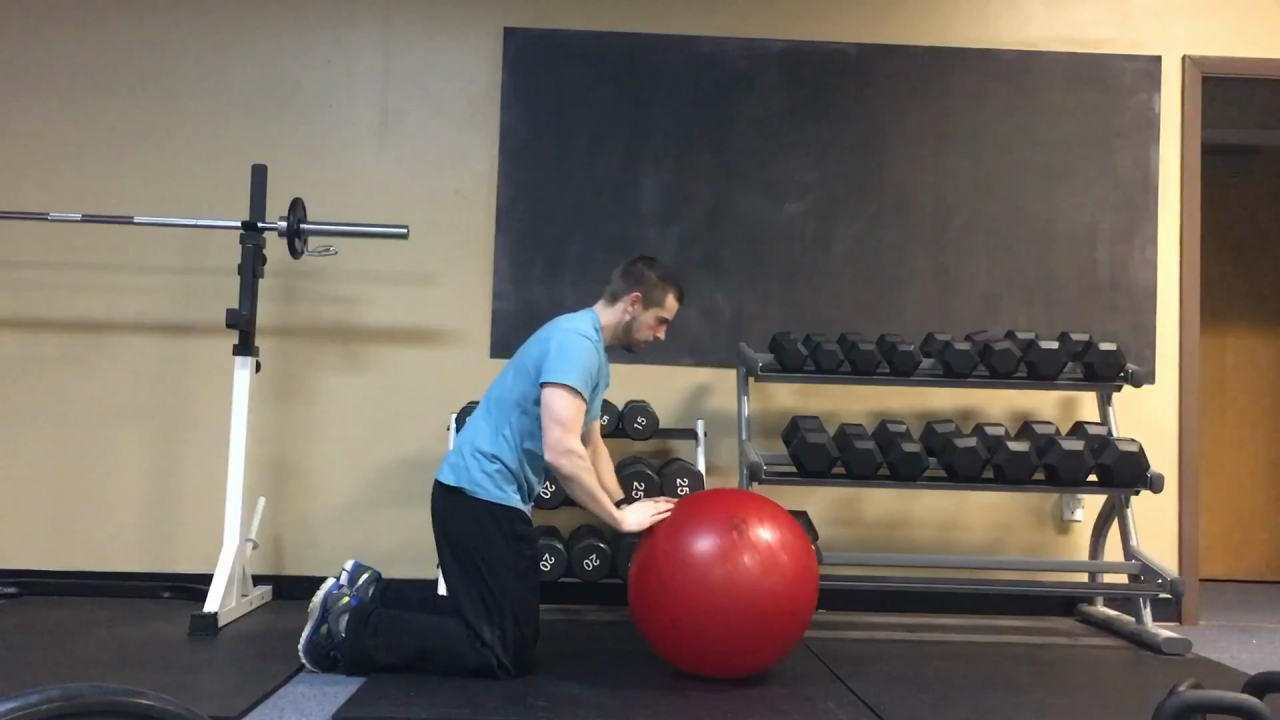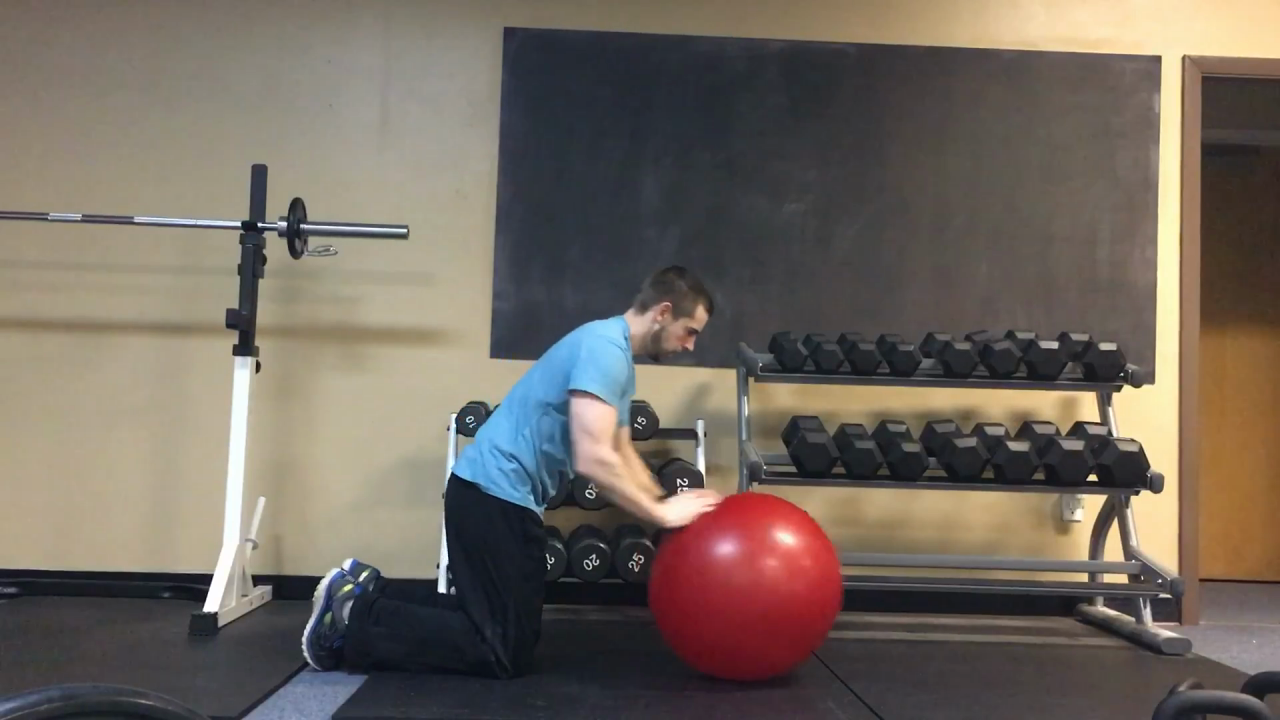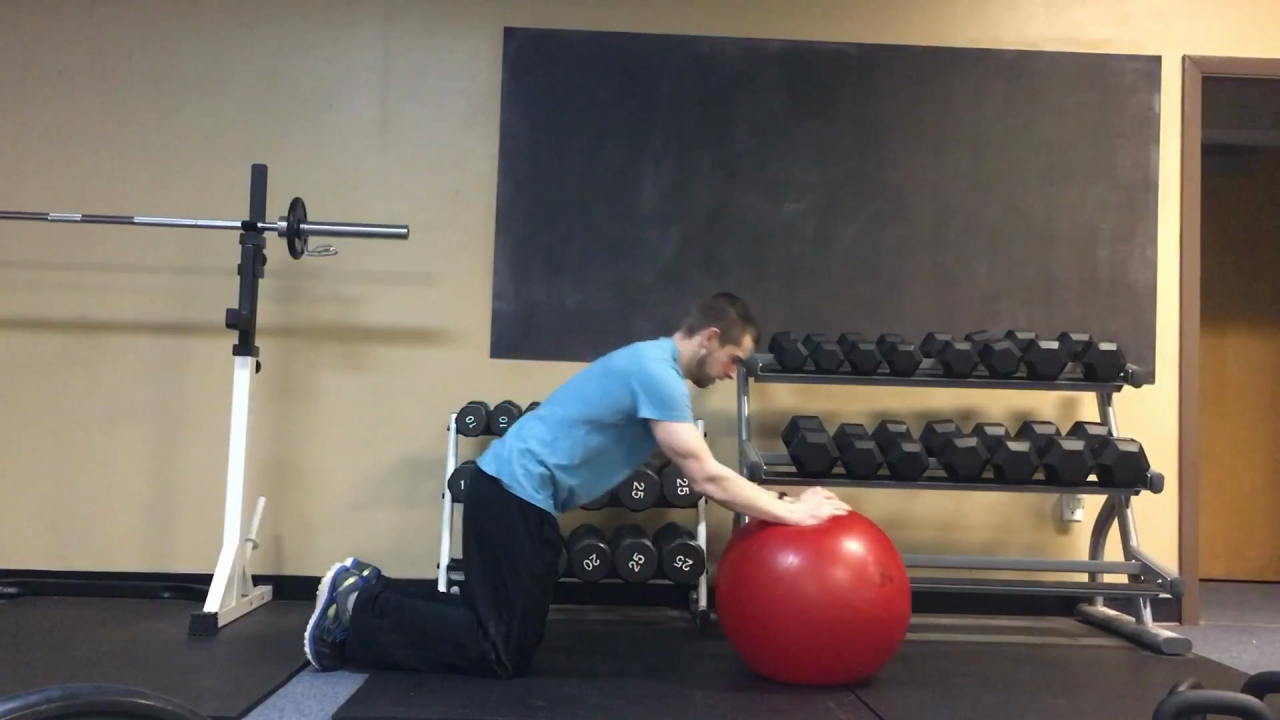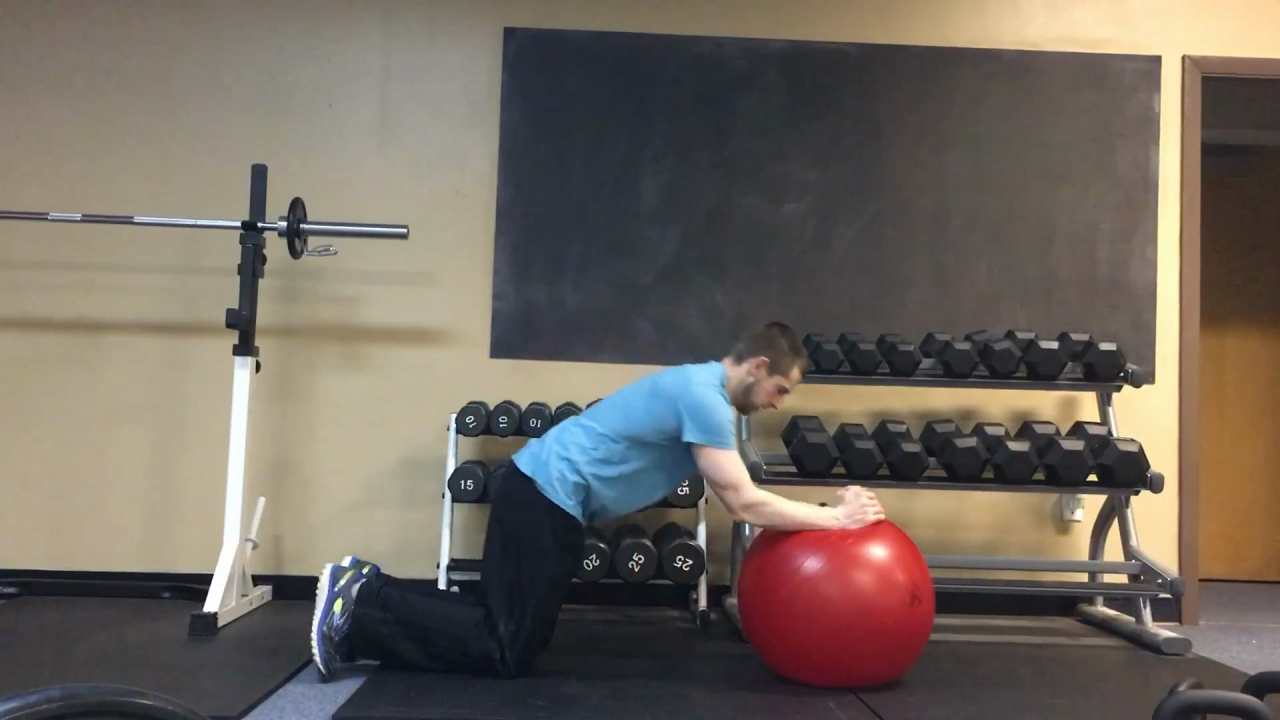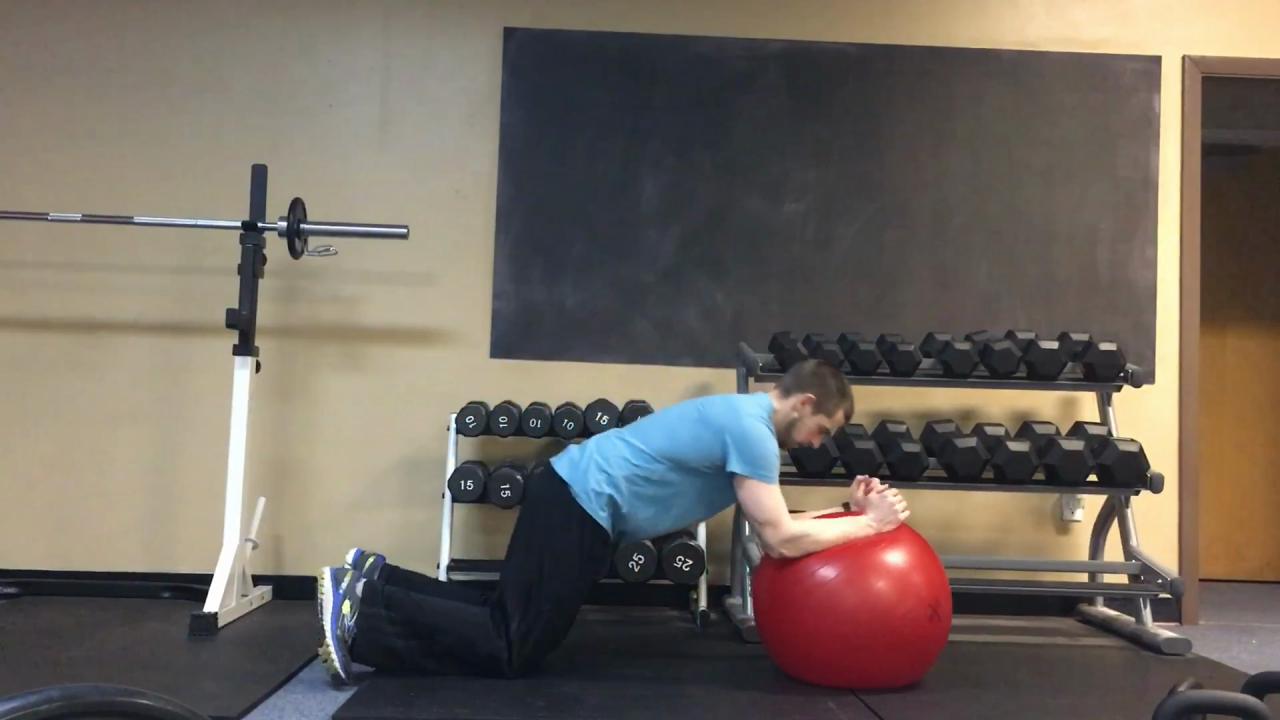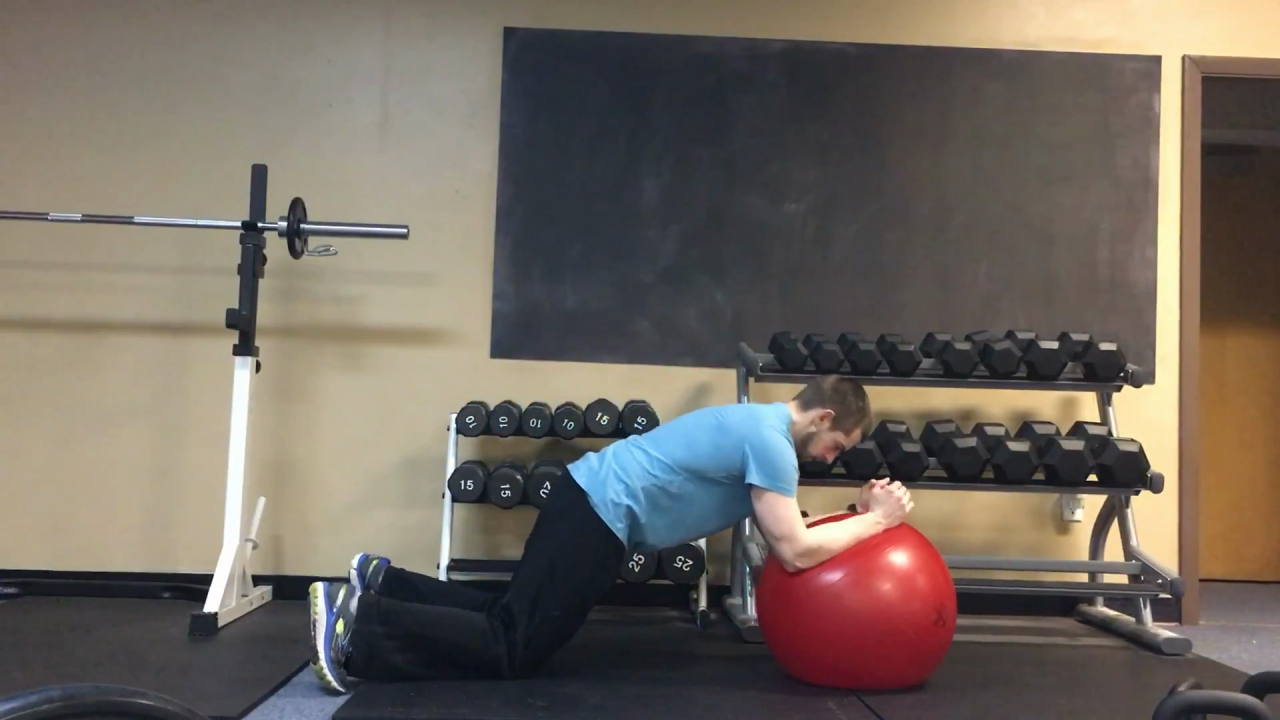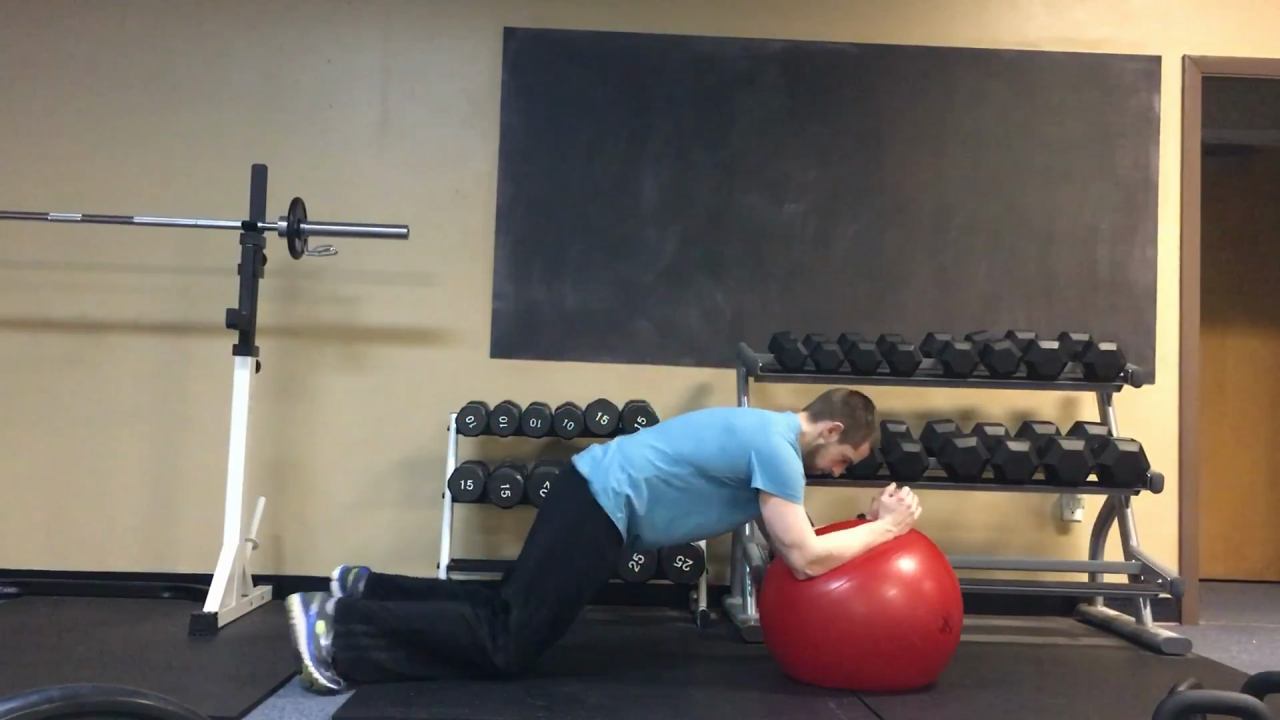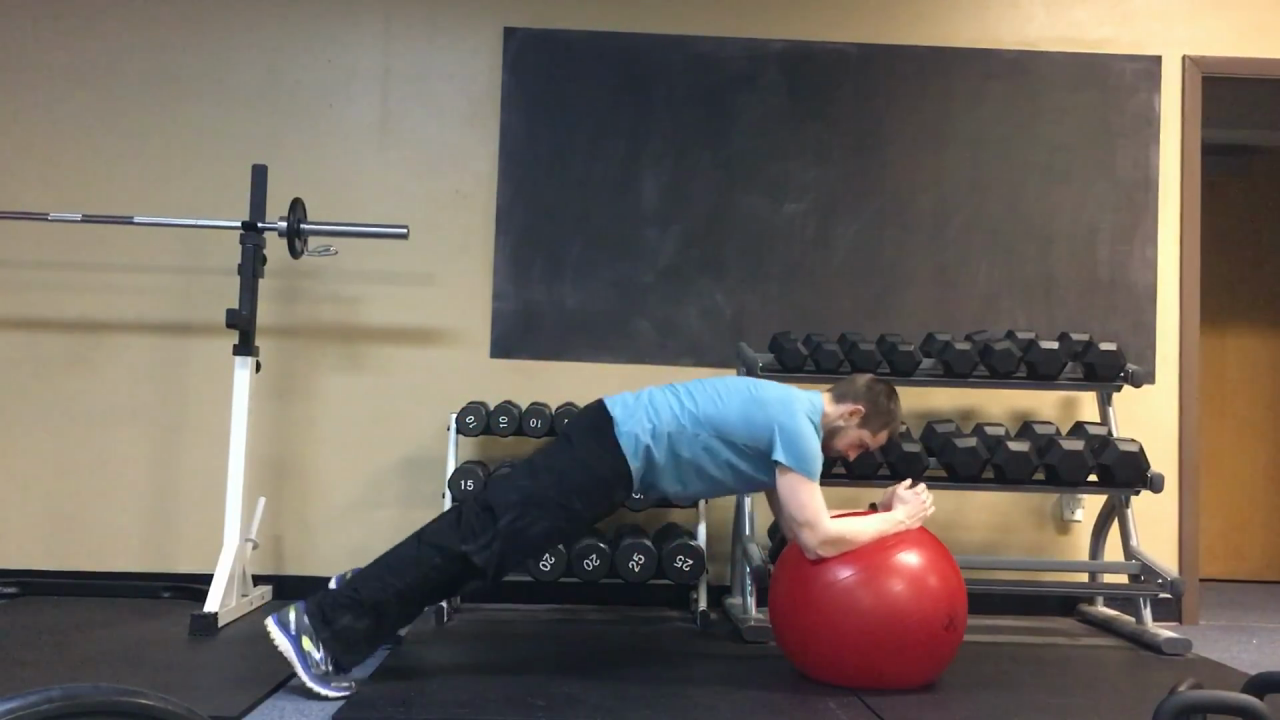
dt=0.3s
person 1, frame 1
left shoulder: (589, 348)
right shoulder: (576, 342)
left elbow: (591, 447)
right elbow: (562, 454)
left wrist: (625, 508)
right wrist: (619, 520)
left hip: (482, 495)
right hip: (480, 497)
left knee: (492, 625)
right knee: (506, 653)
left ankle: (370, 595)
right ankle: (350, 626)
person 1, frame 2
left shoulder: (610, 353)
right shoulder: (606, 351)
left elbow: (619, 452)
right elbow: (593, 460)
left wrist: (668, 502)
right wrist: (660, 513)
left hip: (487, 491)
right hip: (495, 495)
left knee: (492, 626)
right knee: (505, 654)
left ankle: (364, 593)
right ankle: (351, 622)
person 1, frame 3
left shoulder: (656, 367)
right shoulder: (657, 371)
left elbow: (705, 475)
right elbow: (706, 478)
left wrist: (780, 504)
right wrist: (791, 513)
left hip: (509, 488)
right hip: (516, 493)
left knee: (504, 630)
right knee: (506, 652)
left ankle: (368, 593)
right ankle: (357, 615)
person 1, frame 4
left shoulder: (703, 389)
right shoulder: (704, 398)
left elbow: (743, 498)
right elbow: (745, 505)
left wrist: (824, 509)
right wrist: (838, 518)
left hip: (539, 488)
right hip: (548, 495)
left knee: (501, 623)
right knee: (507, 649)
left ankle: (364, 589)
right ankle: (354, 611)
person 1, frame 5
left shoulder: (744, 414)
right shoulder: (751, 428)
left elbow: (774, 525)
right elbow: (780, 539)
left wrist: (848, 510)
right wrist: (869, 524)
left hip: (569, 493)
right hip: (580, 504)
left knee: (509, 623)
right knee: (513, 647)
left ankle: (374, 584)
right ankle: (363, 616)
person 1, frame 6
left shoulder: (761, 427)
right shoulder: (770, 441)
left elbow: (785, 536)
right elbow: (795, 552)
left wrist: (860, 513)
right wrist: (877, 520)
left hip: (588, 499)
right hip: (601, 513)
left knee: (513, 619)
right knee: (511, 646)
left ankle: (379, 586)
right ankle: (354, 624)
person 1, frame 7
left shoulder: (769, 432)
right shoulder: (779, 447)
left elbow: (788, 541)
right elbow: (804, 560)
left wrist: (868, 521)
right wrist: (886, 528)
left hip: (591, 493)
right hip: (602, 505)
left knee: (504, 615)
right knee: (505, 639)
left ankle: (365, 593)
right ankle: (337, 627)
person 1, frame 8
left shoulder: (789, 413)
right shoulder: (799, 424)
left elbow: (795, 526)
right elbow: (816, 540)
left wrist: (878, 513)
right wrist: (896, 520)
left hip: (613, 437)
right hip: (617, 447)
left knee: (489, 527)
right knee: (484, 537)
left ankle: (349, 603)
right ankle: (319, 626)
